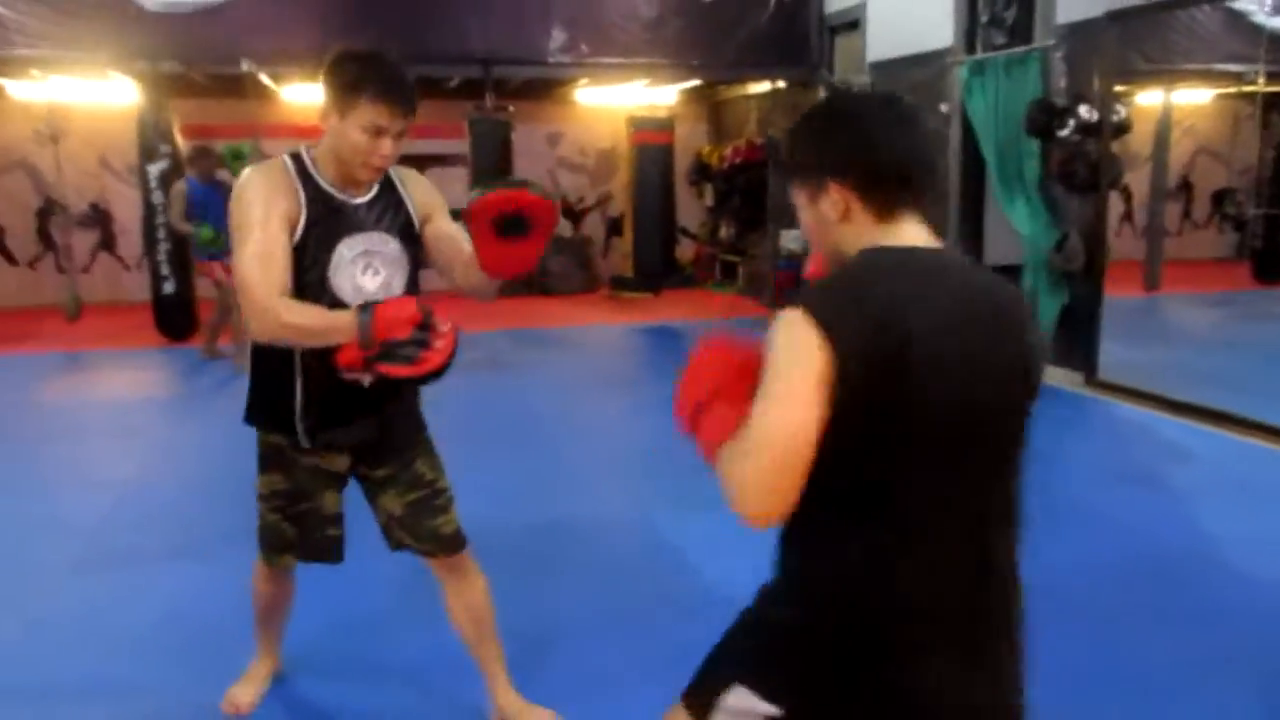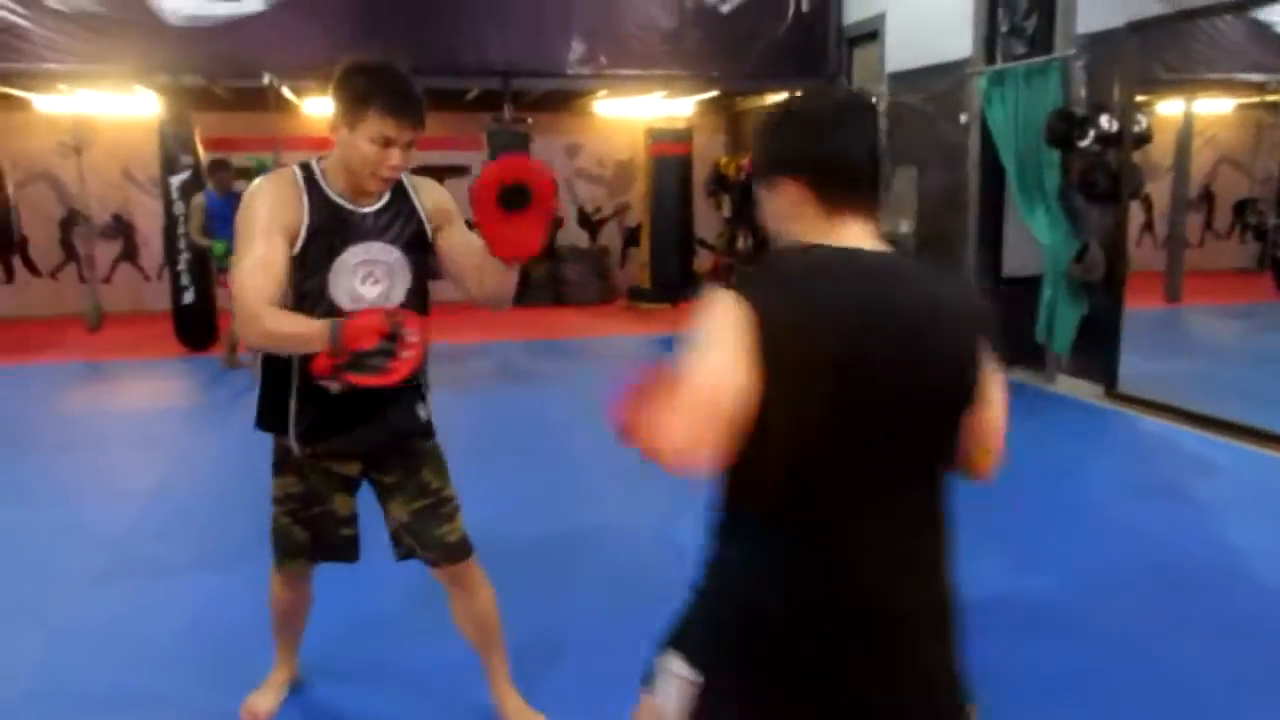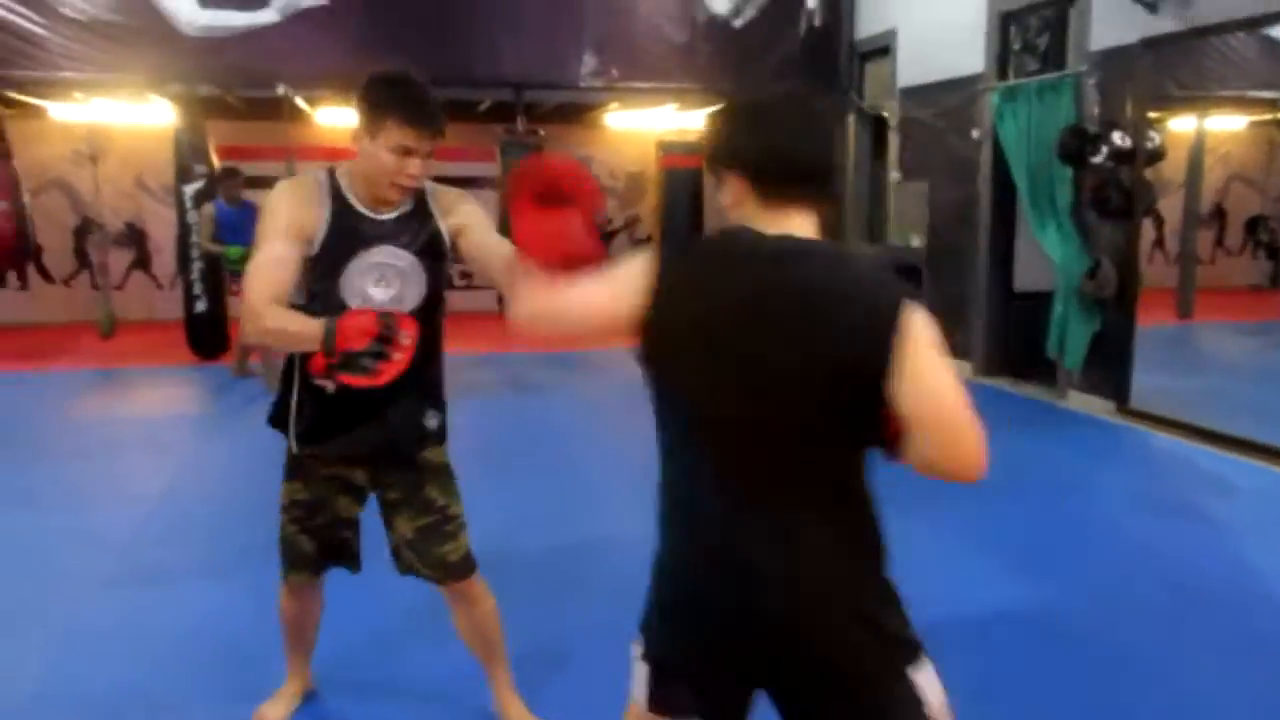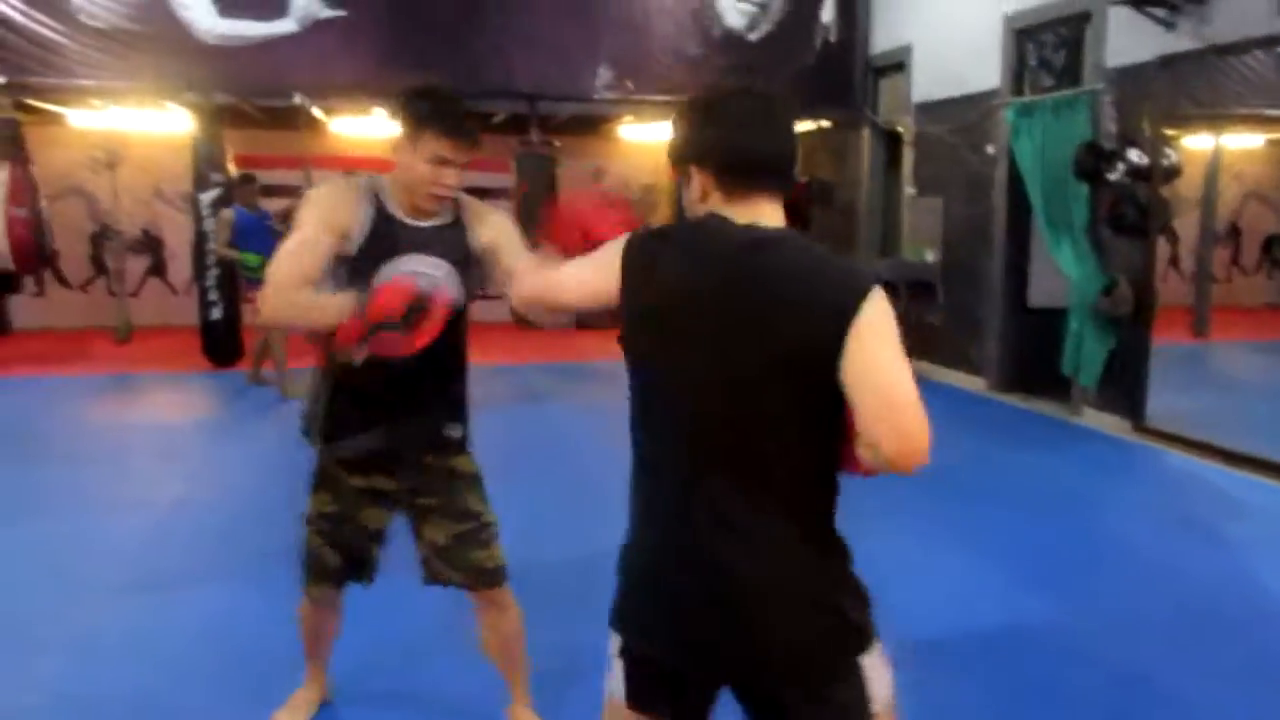
dt=0.1s
person 1, frame 1
left shoulder: (411, 192)
right shoulder: (268, 187)
left elbow: (476, 281)
right elbow: (263, 313)
left wrist: (504, 249)
right wrist: (365, 324)
left hip: (390, 413)
right hip: (299, 418)
left knee: (452, 552)
right knee: (278, 555)
right ankle: (266, 659)
person 1, frame 2
left shoulder: (425, 200)
right shoulder: (277, 196)
left elbow: (492, 290)
right elbow: (253, 320)
right wrist: (336, 333)
left hip: (398, 419)
right hip: (310, 423)
left knee: (456, 559)
right knee: (292, 561)
right ankle: (284, 667)
person 1, frame 3
left shoulder: (449, 209)
right shoulder: (298, 202)
left elbow: (520, 277)
right elbow: (258, 320)
right wrist: (333, 334)
left hip: (411, 429)
right hip: (323, 428)
left knee: (460, 573)
right knee: (302, 571)
person 1, frame 4
left shoulder: (480, 223)
right shoulder: (336, 205)
right elbow: (277, 302)
right wrist: (363, 308)
left hip: (437, 439)
right hip: (353, 436)
left knee: (489, 581)
right knee: (322, 579)
person 2, frame 1
left shoulder: (813, 321)
right shoulder: (1008, 310)
left elbow: (761, 500)
left wrist: (714, 422)
left hip: (827, 630)
right hip: (970, 632)
person 2, frame 2
left shoulder: (746, 302)
right shoulder: (957, 309)
left elbow: (687, 441)
right elbow: (980, 459)
left wrist: (646, 417)
left hip: (759, 614)
right hip: (901, 621)
person 2, frame 3
left shoulder: (671, 273)
right shoulder: (884, 302)
left elbow: (532, 310)
right elbow: (959, 458)
left hip: (703, 587)
right hip: (835, 598)
person 2, frame 4
left shoulder: (648, 261)
right shoulder: (848, 292)
left elbow: (531, 289)
right elbow: (901, 448)
right wrist: (831, 437)
left hip: (666, 575)
right hip: (797, 589)
person 3, frame 1
left shoulder: (221, 185)
right shoulder: (183, 188)
right elbow: (176, 221)
right wrist: (197, 232)
left hip: (229, 252)
right hip: (212, 254)
left knee: (227, 304)
right knee: (237, 302)
left ankle: (210, 346)
right ankle: (243, 356)
person 3, frame 2
left shoulder: (239, 196)
right shoulder: (201, 201)
right elbow: (194, 234)
right wrist: (212, 245)
right hip: (230, 265)
left ankle: (230, 356)
person 3, frame 3
left shoulder: (250, 205)
right shoulder: (211, 210)
right elbow: (205, 242)
right wrist: (225, 251)
right hip: (242, 273)
left ankle: (240, 365)
right ankle: (272, 375)
person 3, frame 4
left shoulder: (265, 214)
right shoulder: (229, 216)
left elbow: (280, 237)
right elbow: (220, 248)
right wrist: (243, 258)
right hip: (257, 281)
left knee: (269, 330)
right knee: (276, 329)
left ankle: (255, 372)
right ankle: (284, 384)
